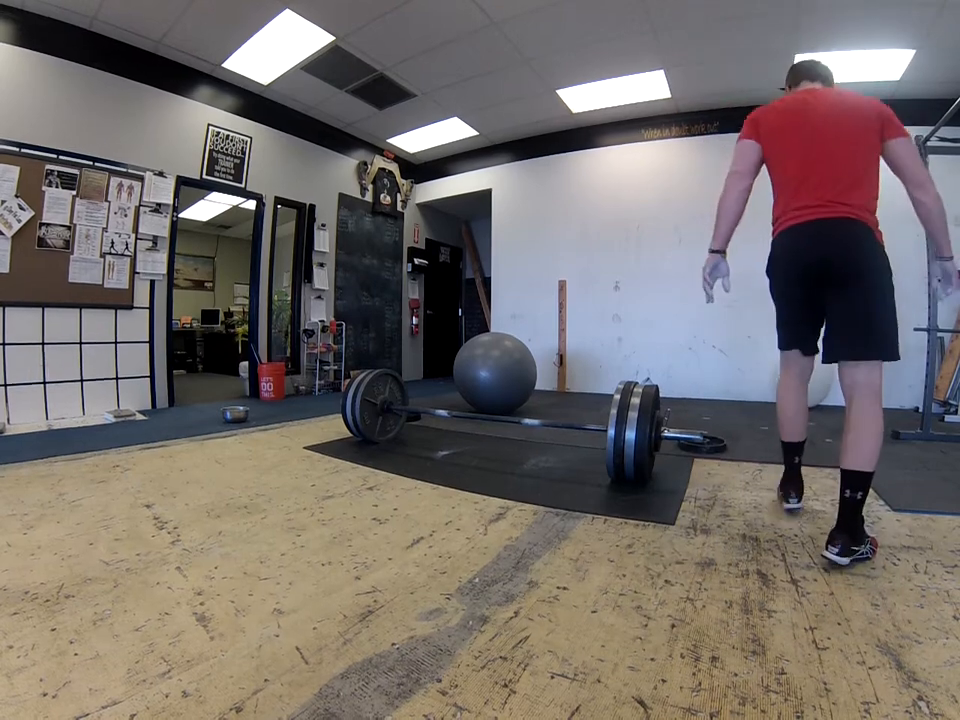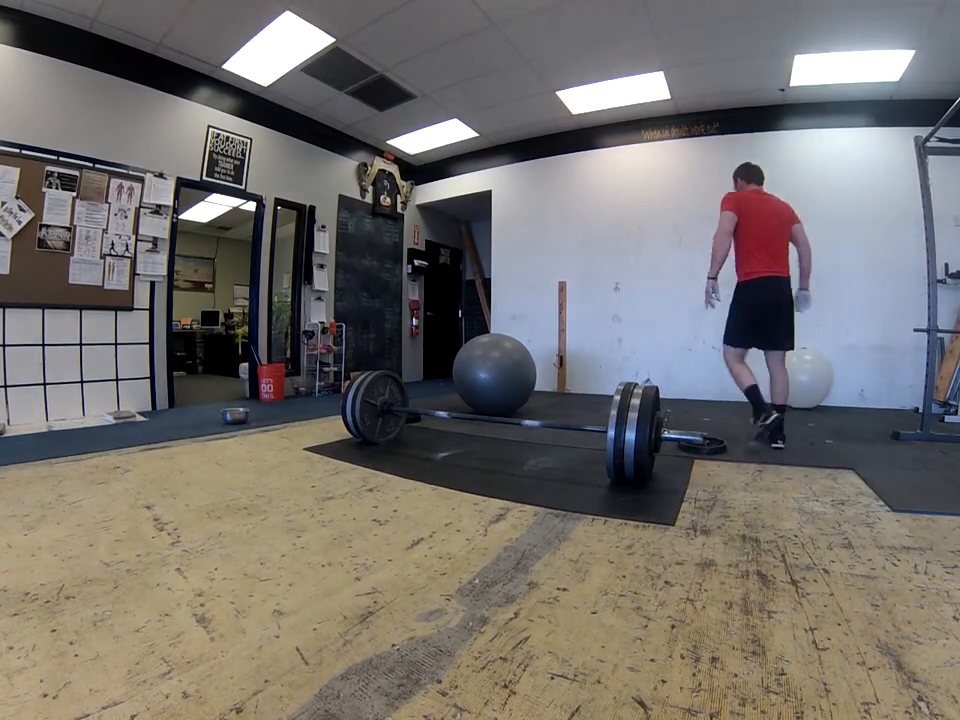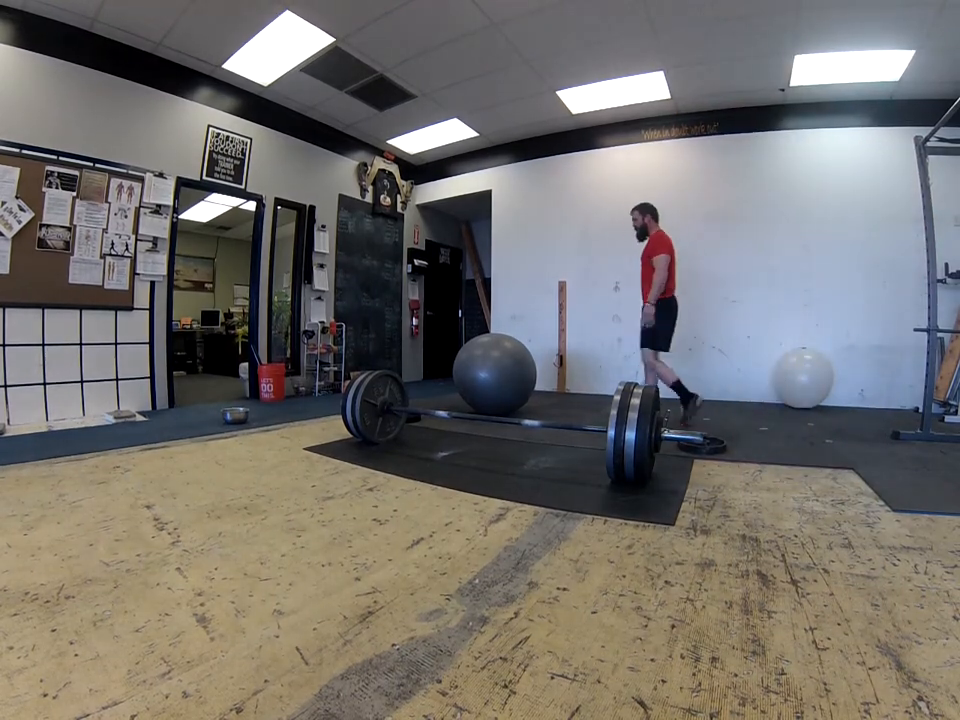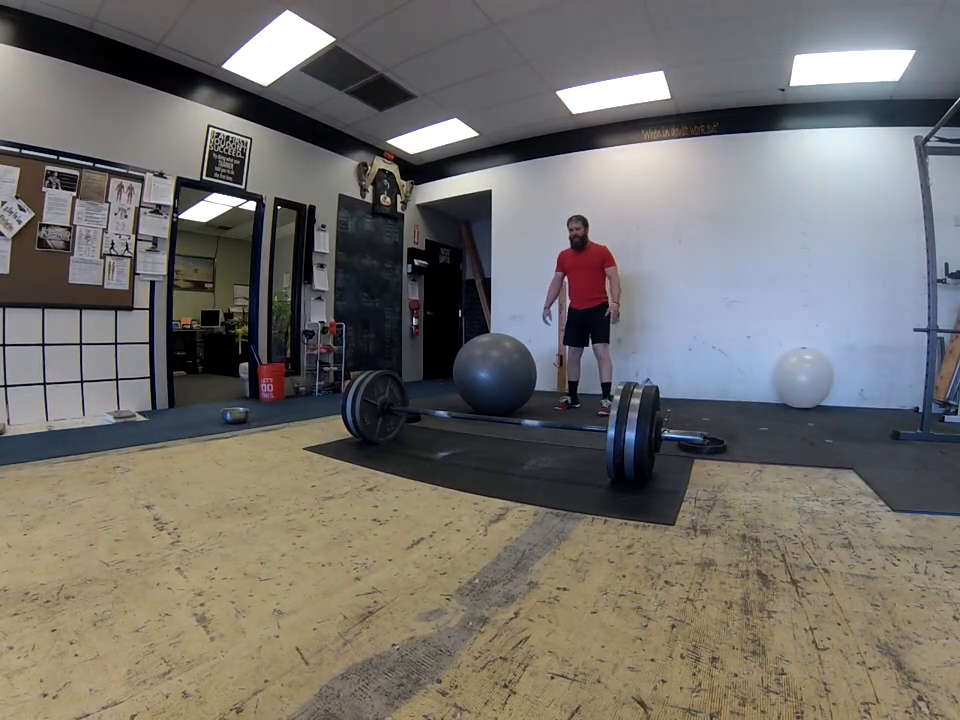
dt=1s
person 1, frame 1
left shoulder: (765, 115)
right shoulder: (871, 107)
left elbow: (738, 180)
left wrist: (717, 250)
left hip: (792, 247)
right hip: (856, 245)
left knee: (794, 364)
right knee: (864, 389)
left ankle: (792, 477)
person 1, frame 2
left shoulder: (735, 200)
right shoulder: (784, 207)
left elbow: (724, 235)
right elbow: (804, 247)
left wrist: (712, 277)
right wrist: (804, 288)
left hip: (752, 288)
right hip: (781, 288)
left knee: (733, 356)
right knee: (777, 362)
left ankle: (763, 411)
right ankle: (777, 432)
person 1, frame 3
left shoulder: (657, 240)
right shoulder: (657, 241)
left elbow: (661, 274)
left wrist: (649, 303)
left hip: (660, 306)
right hip: (659, 306)
left knee: (649, 359)
right knee: (650, 358)
left ankle: (689, 398)
person 1, frame 4
left shoulder: (601, 252)
right shoulder: (564, 256)
left elbow: (614, 278)
right elbow: (557, 282)
left wrist: (615, 302)
right wrist: (547, 306)
left hip: (598, 310)
right hip: (575, 311)
left knee: (601, 352)
right knee: (573, 354)
left ankle: (606, 399)
right ankle: (572, 397)
